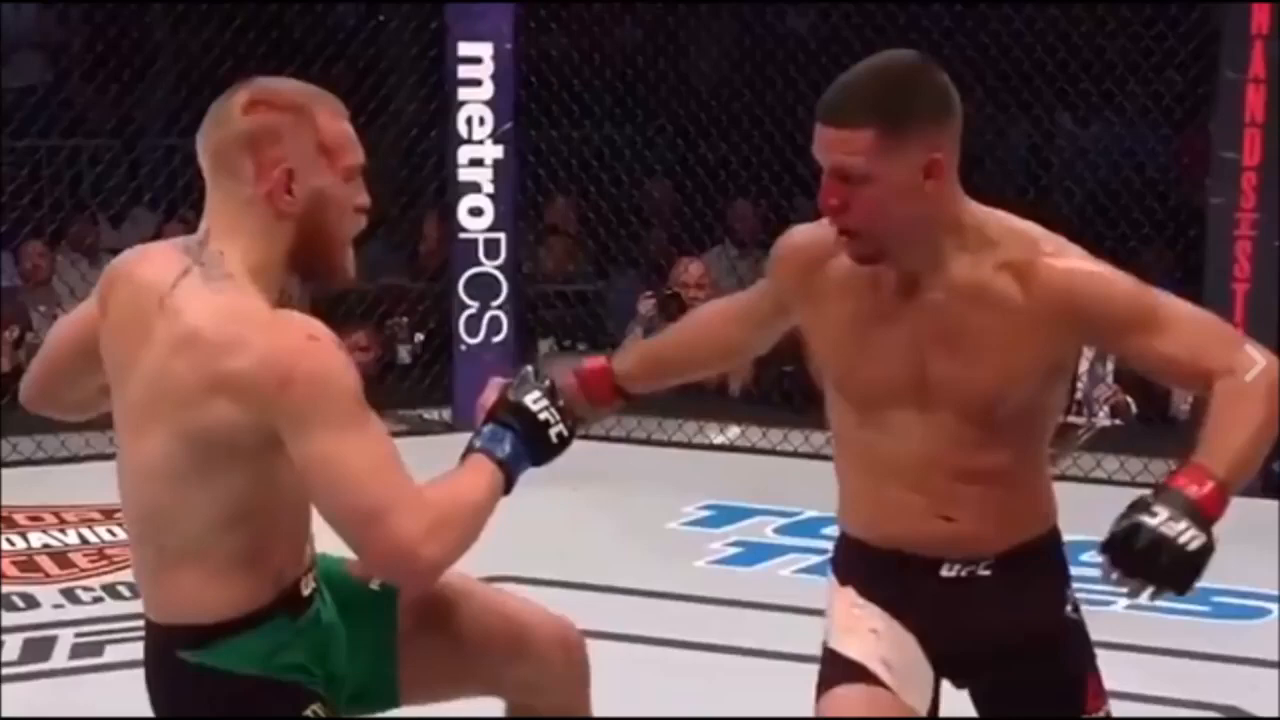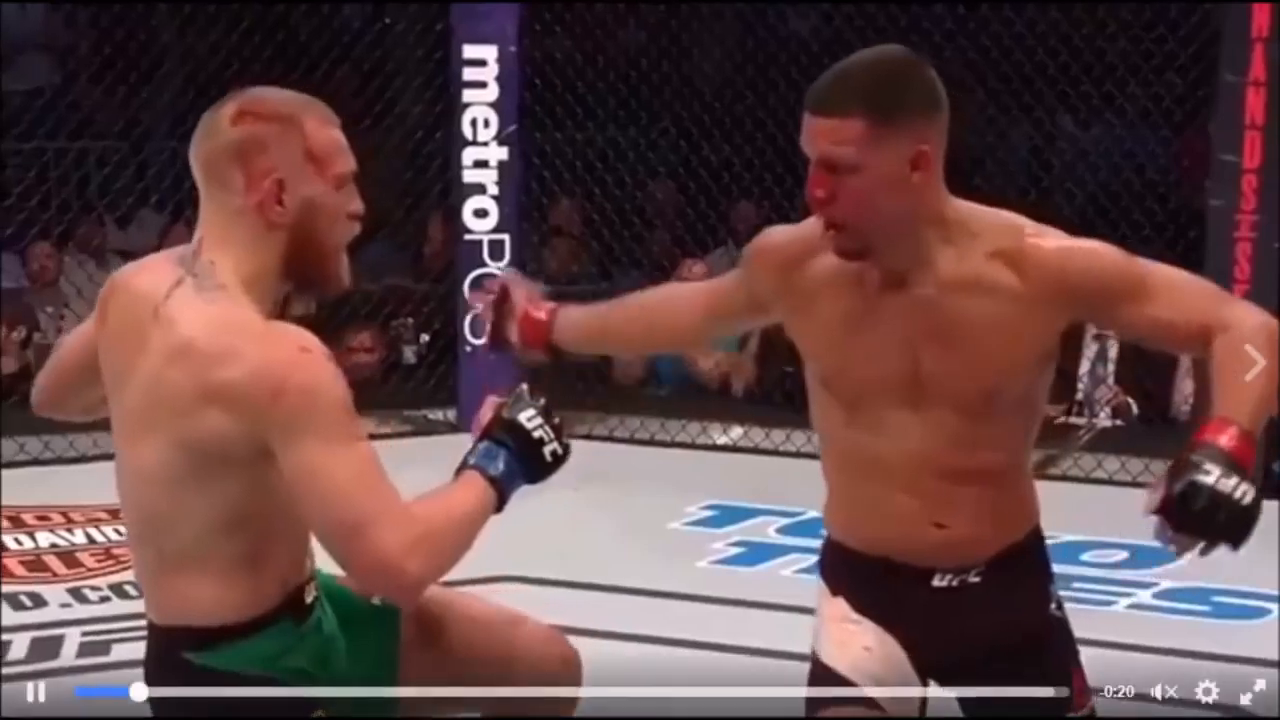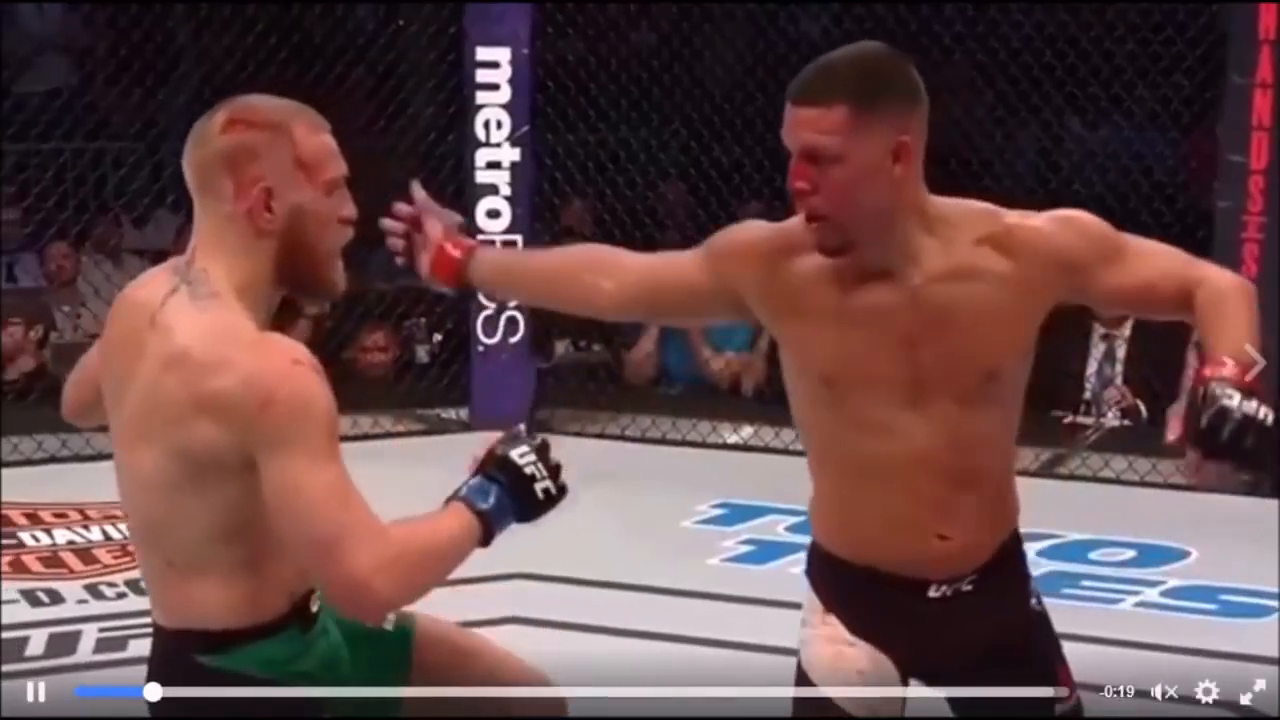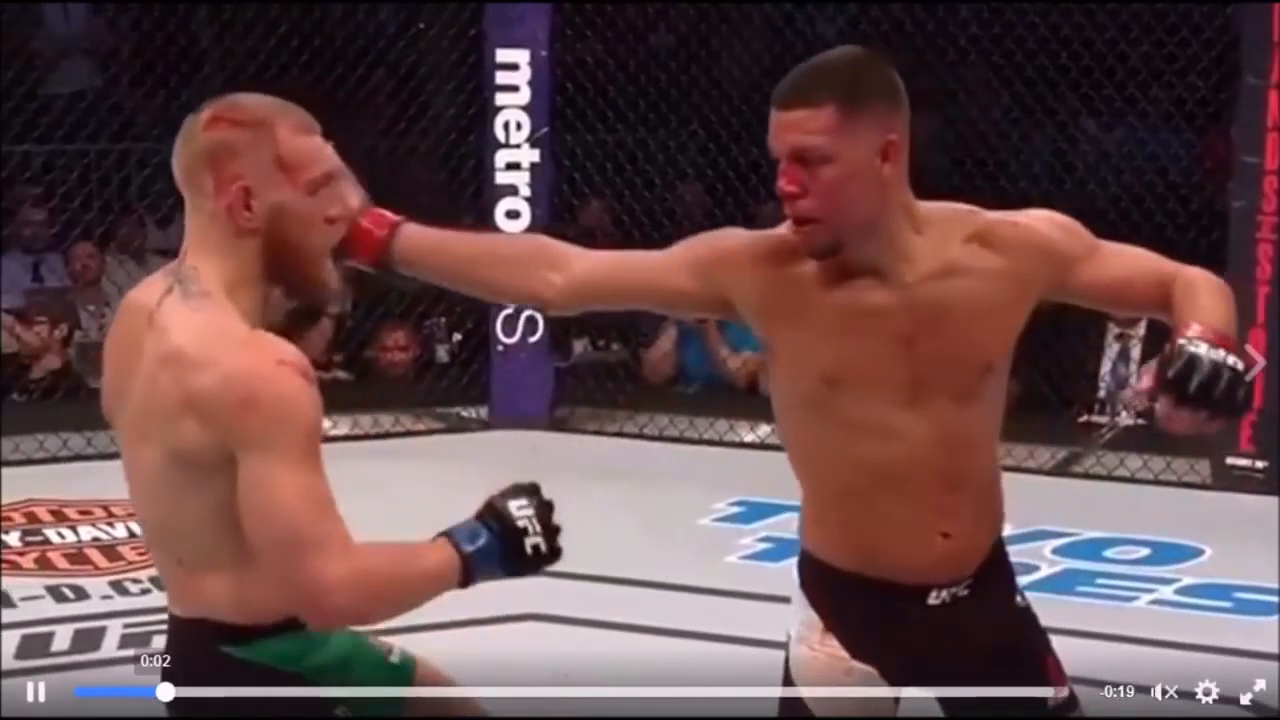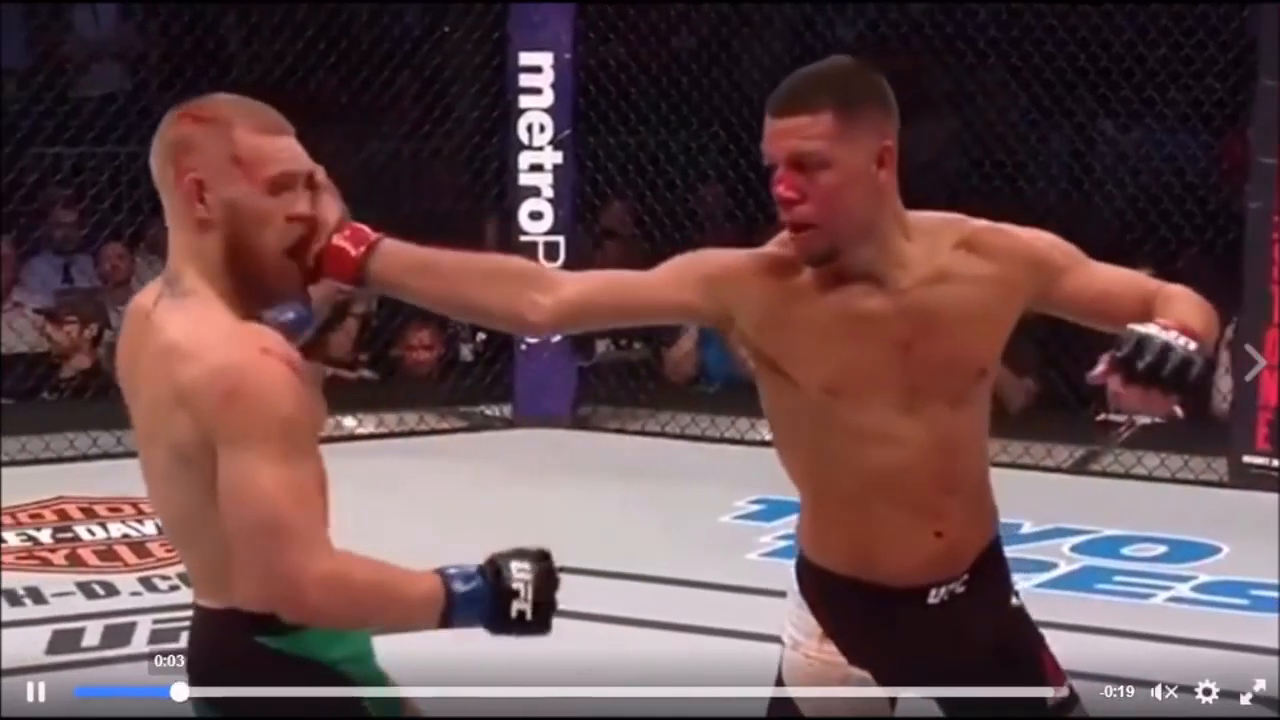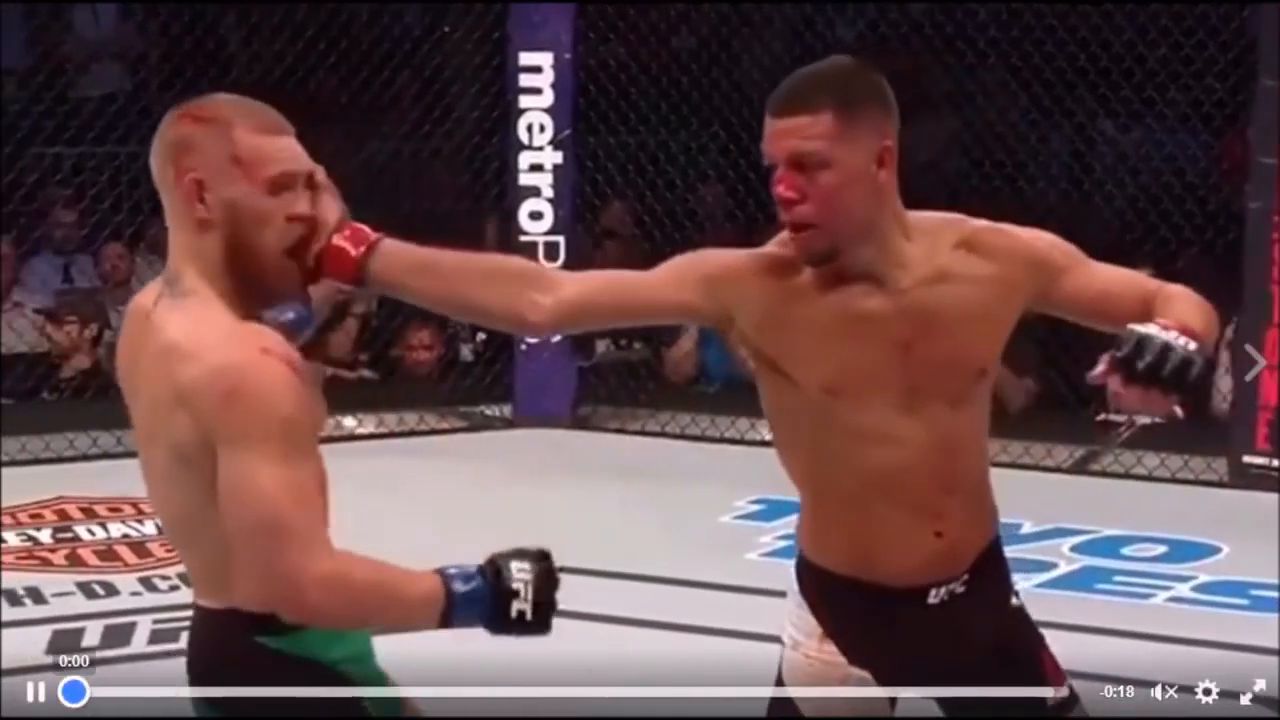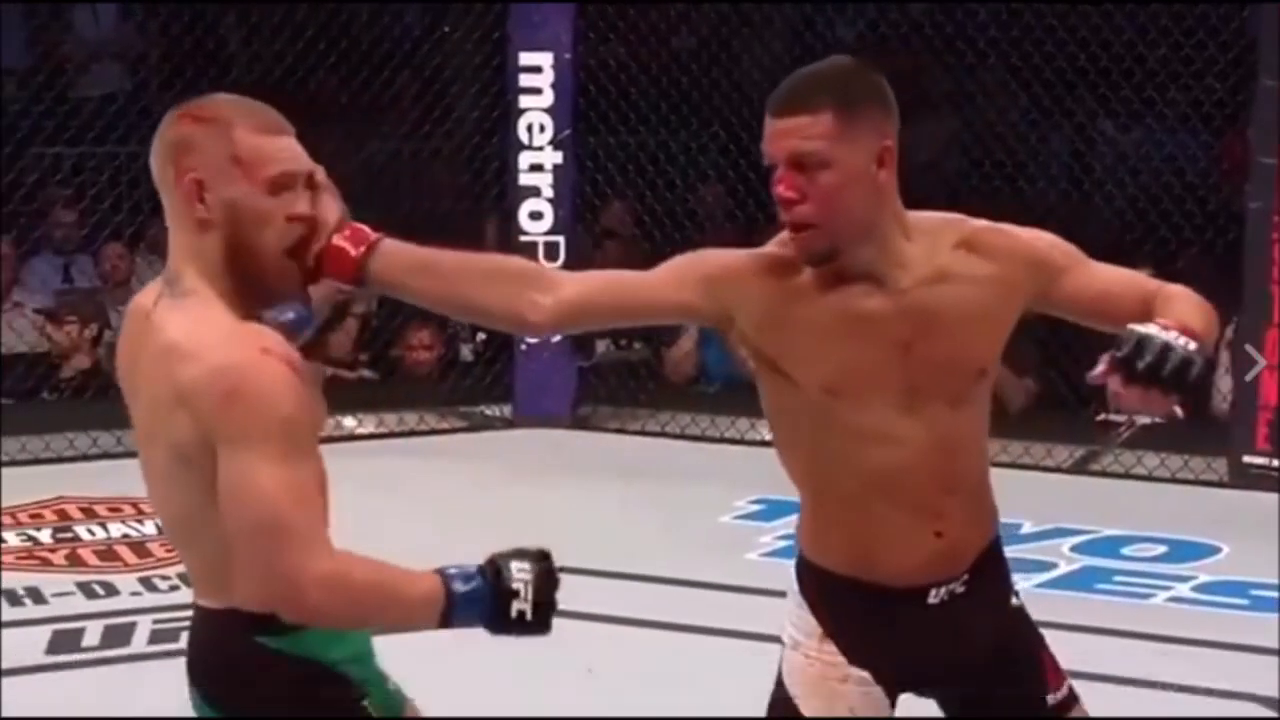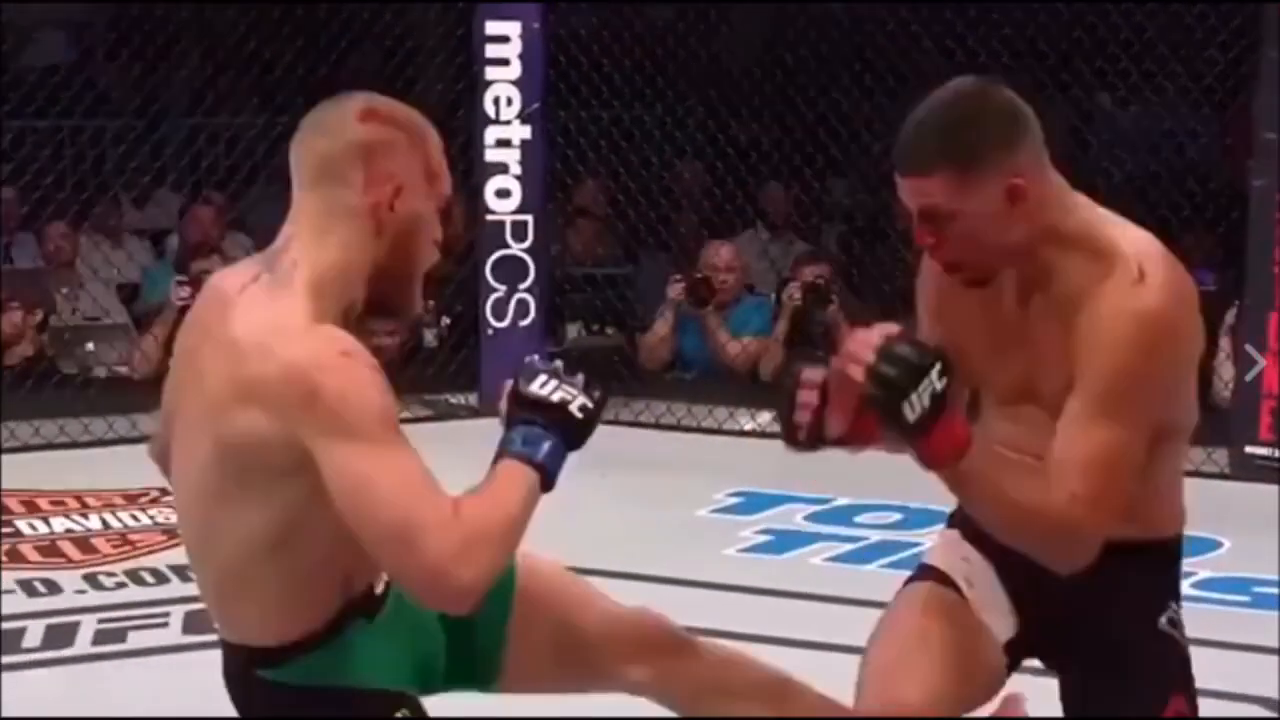
dt=0.3s
person 1, frame 1
left shoulder: (1051, 282)
right shoulder: (808, 263)
right elbow: (738, 324)
left wrist: (1195, 496)
right wrist: (610, 378)
left hip: (1020, 584)
right hip: (877, 585)
person 1, frame 2
left shoulder: (1041, 268)
right shoulder: (789, 263)
right elbow: (696, 312)
right wrist: (546, 327)
left hip: (1006, 589)
right hip: (864, 592)
person 1, frame 3
left shoulder: (1029, 252)
right shoulder: (769, 265)
right elbow: (613, 283)
right wrist: (455, 258)
left hip: (992, 593)
right hip: (854, 602)
person 1, frame 4
left shoulder: (1011, 249)
right shoulder: (756, 270)
left elbow: (1187, 283)
right elbow: (559, 276)
left wrist: (1207, 342)
right wrist: (384, 238)
left hip: (982, 597)
right hip: (848, 608)
person 1, frame 5
left shoulder: (997, 261)
right shoulder: (747, 285)
left elbow: (1174, 301)
right elbow: (543, 300)
left wrist: (1172, 342)
right wrist: (354, 254)
left hip: (976, 597)
right hip: (843, 611)
person 1, frame 6
left shoulder: (997, 261)
right shoulder: (748, 285)
left elbow: (1177, 304)
right elbow: (542, 300)
left wrist: (1173, 339)
right wrist: (355, 252)
left hip: (977, 597)
right hip: (843, 612)
person 1, frame 7
left shoulder: (997, 262)
right shoulder: (749, 286)
left elbow: (1176, 304)
right elbow: (546, 300)
left wrist: (1172, 340)
right wrist: (364, 253)
left hip: (977, 598)
right hip: (846, 613)
person 1, frame 8
left shoulder: (1134, 295)
right shoulder: (952, 264)
left elbow: (1071, 535)
left wrist: (938, 435)
right wrist: (848, 410)
left hip: (1121, 576)
right hip: (989, 544)
person 2, frame 1
left shoulder: (138, 275)
right shoulder: (281, 350)
left elbow: (44, 390)
right elbow: (413, 548)
right wrist: (501, 447)
left hip: (301, 605)
left knee: (547, 656)
person 2, frame 2
left shoulder: (139, 287)
right shoulder: (272, 360)
left elbow: (54, 396)
right elbow: (398, 563)
right wrist: (496, 463)
left hip: (301, 616)
person 2, frame 3
left shoulder: (147, 298)
right shoulder: (262, 369)
left elbow: (81, 403)
right elbow: (368, 581)
right wrist: (488, 498)
left hip: (293, 634)
person 2, frame 4
left shoulder: (149, 304)
right shoulder: (253, 369)
left elbow: (121, 404)
right elbow: (329, 589)
right wrist: (479, 546)
left hip: (251, 651)
person 2, frame 5
left shoulder: (153, 312)
right shoulder: (244, 363)
right elbow: (303, 585)
right wrist: (473, 593)
left hip: (244, 643)
right hip: (280, 663)
person 2, frame 6
left shoulder: (154, 314)
right shoulder: (243, 363)
right elbow: (302, 584)
right wrist: (473, 594)
left hip: (243, 643)
right hip: (282, 665)
person 2, frame 7
left shoulder: (153, 314)
right shoulder: (243, 363)
right elbow: (302, 584)
right wrist: (473, 593)
left hip: (239, 638)
right hip: (285, 659)
person 2, frame 8
left shoulder: (232, 292)
right shoulder: (312, 364)
left elbow: (171, 450)
right elbow: (452, 570)
right wrist: (535, 446)
left hip: (377, 594)
left knee: (647, 648)
